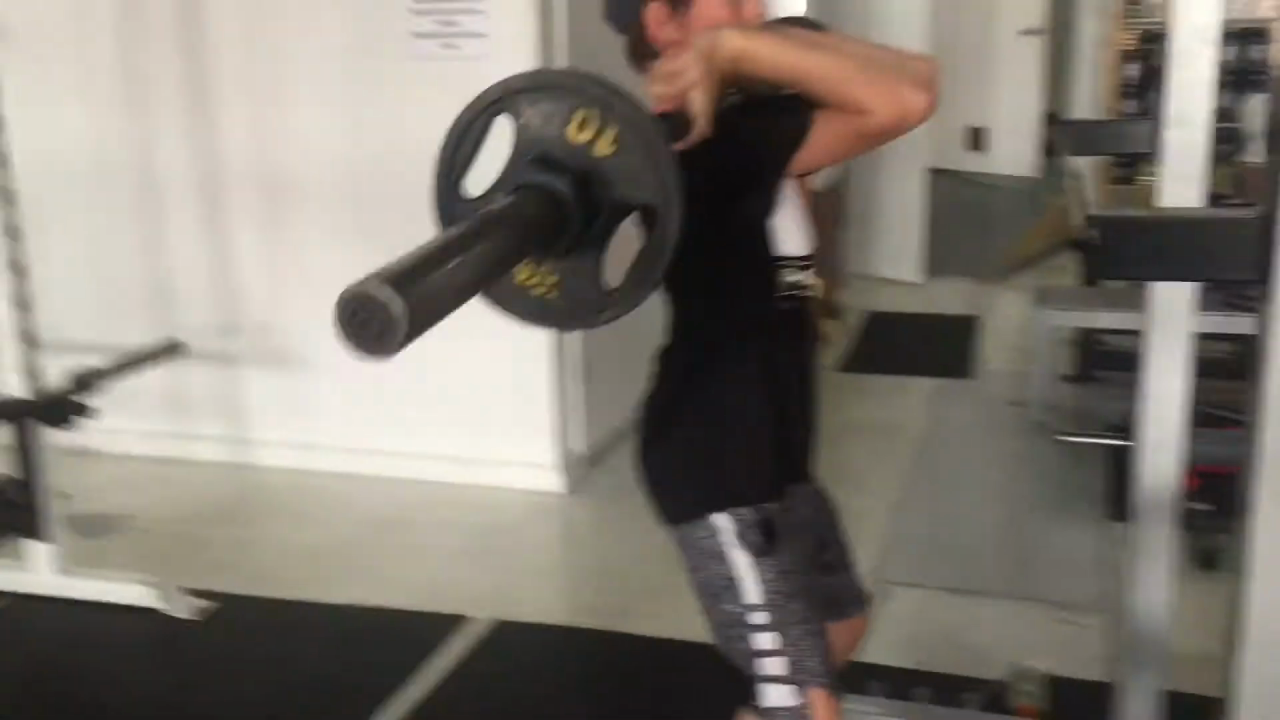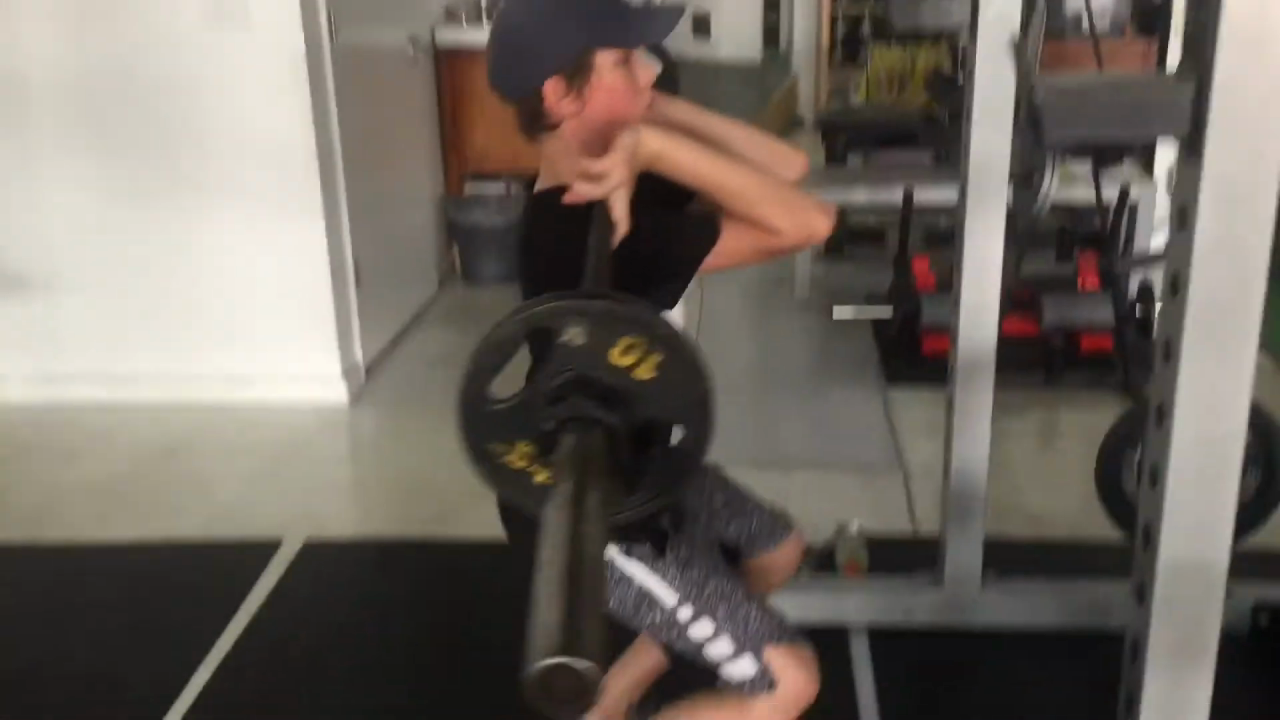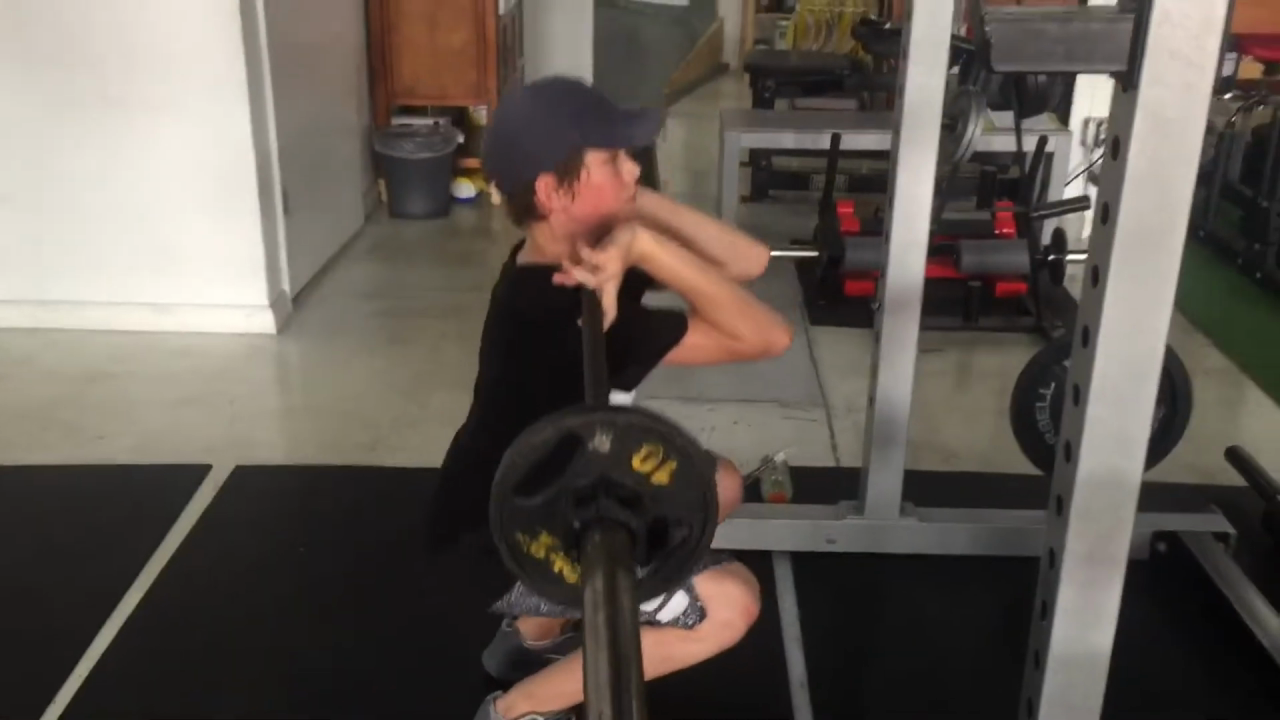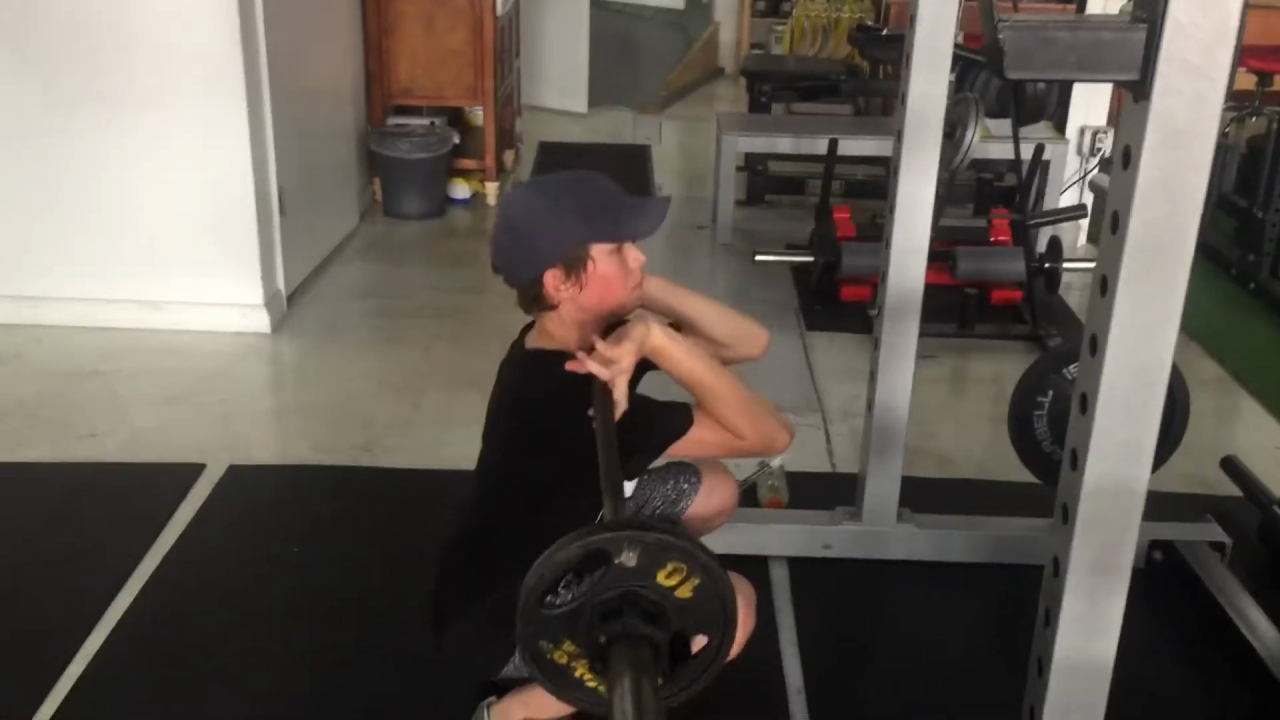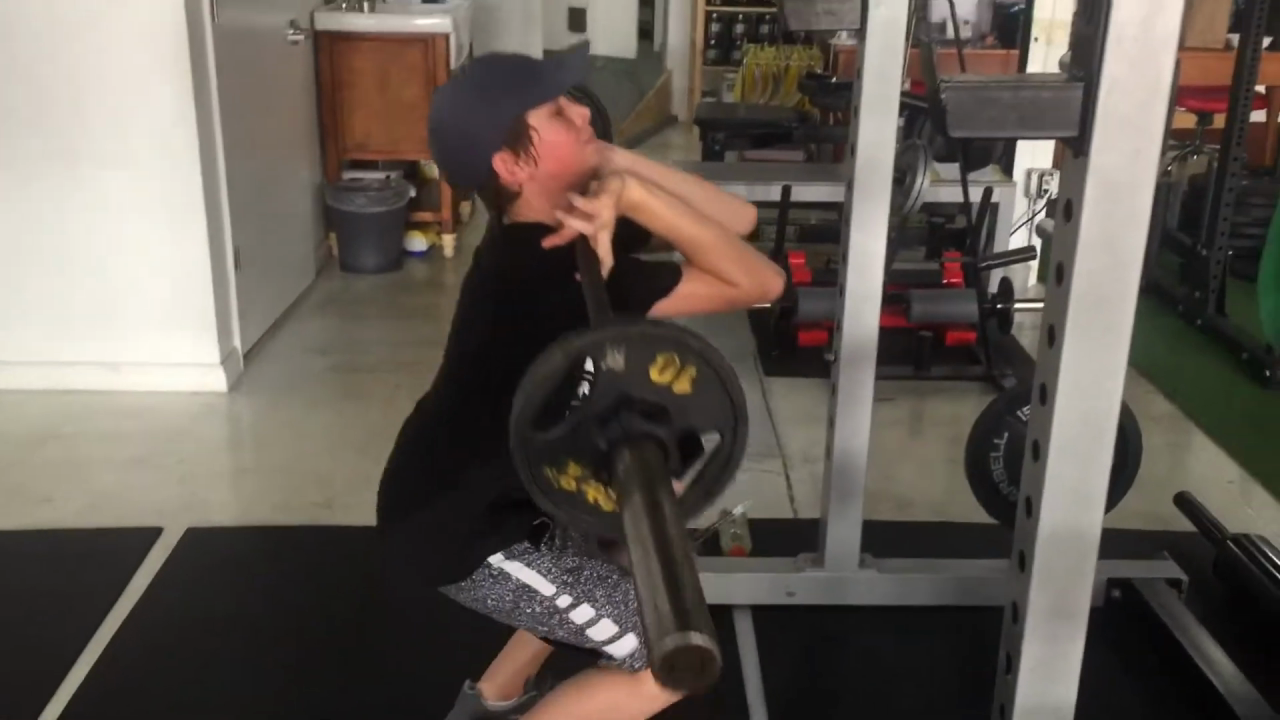
dt=0.7s
person 1, frame 1
left shoulder: (731, 119)
right shoulder: (698, 141)
left elbow: (908, 76)
right elbow: (908, 99)
left hip: (766, 452)
right hip: (718, 466)
left knee: (839, 626)
person 1, frame 2
left shoulder: (618, 189)
right shoulder: (579, 234)
left elbow: (787, 169)
right elbow: (805, 224)
left wrist: (661, 117)
right wrist: (652, 144)
left knee: (775, 549)
person 1, frame 3
left shoulder: (578, 256)
right shoulder: (554, 310)
left elbow: (748, 261)
right elbow: (765, 336)
left wrist: (638, 208)
right wrist: (643, 246)
right hip: (498, 545)
left knee: (717, 485)
right knee: (730, 603)
left ankle: (534, 629)
person 1, frame 4
left shoulder: (584, 338)
right shoulder: (561, 399)
left elbow: (749, 341)
right elbow: (768, 434)
left wrist: (647, 296)
right wrist: (655, 339)
left hip: (539, 561)
right hip: (497, 618)
left knee: (713, 489)
right knee: (727, 610)
person 1, frame 5
left shoulder: (557, 231)
right shoulder: (545, 270)
left elbow: (737, 219)
right elbow: (757, 281)
left wrist: (618, 163)
right wrist: (631, 194)
left hip: (497, 480)
right hip: (457, 521)
